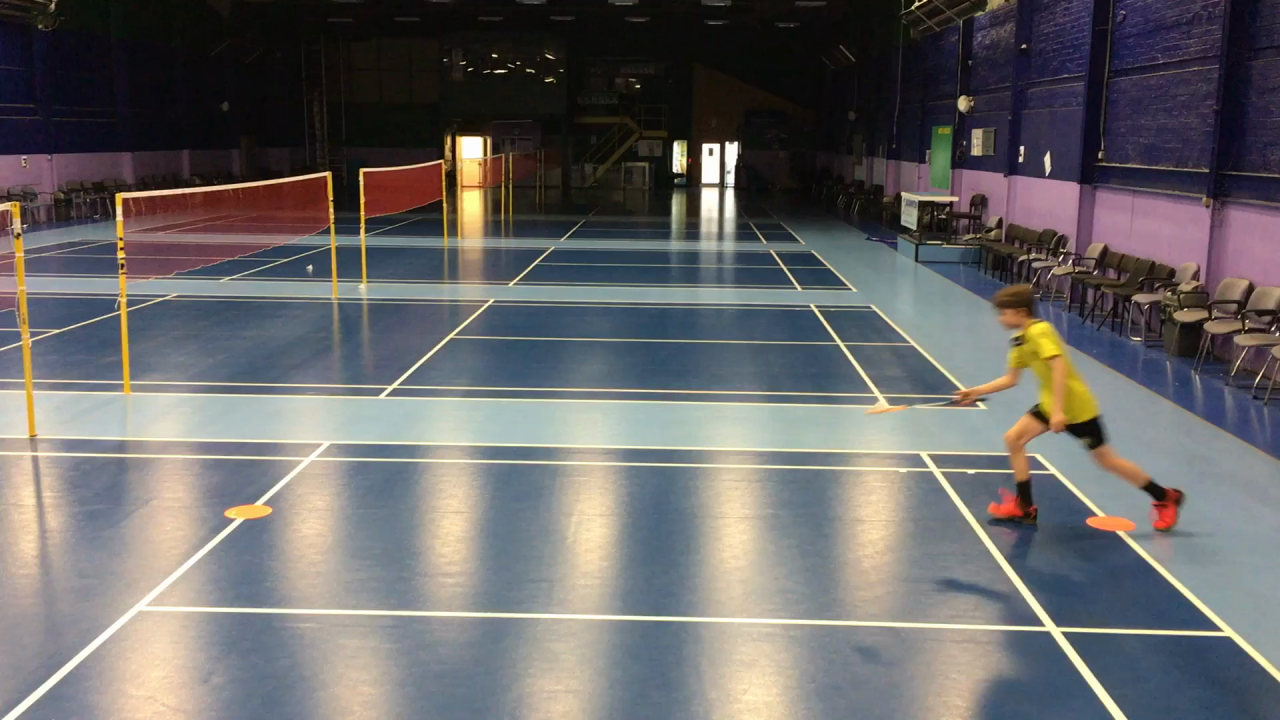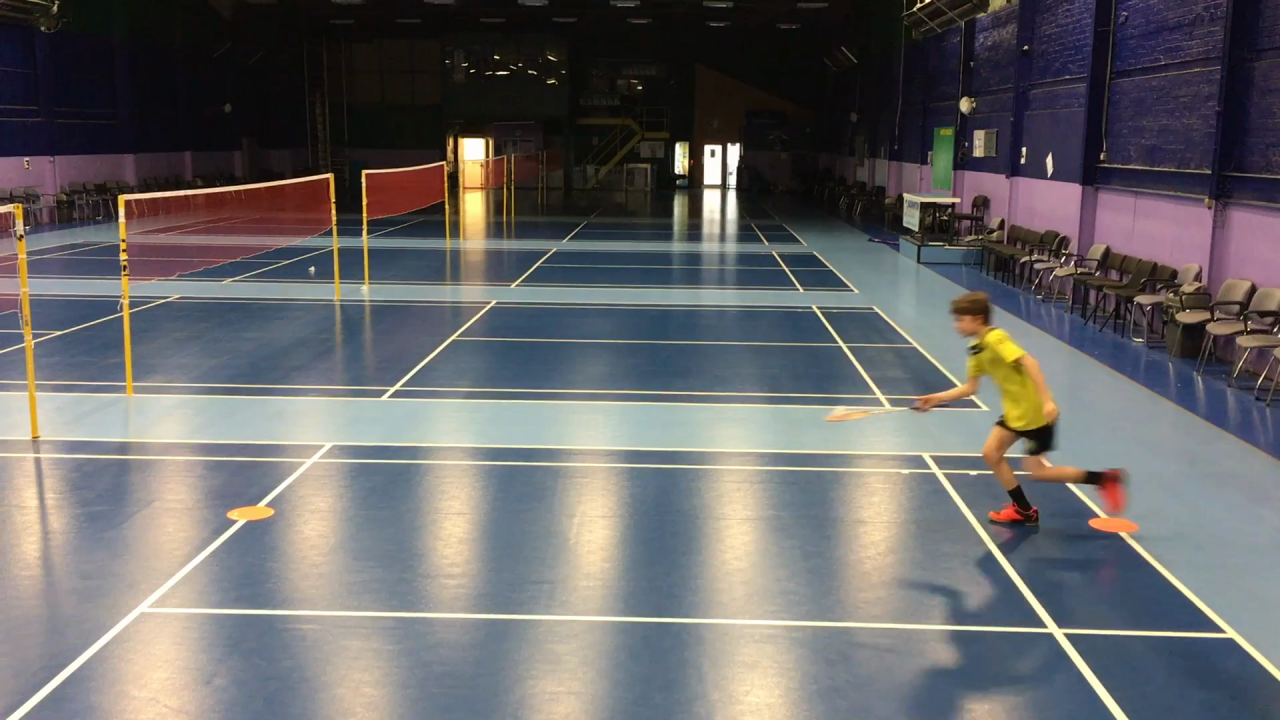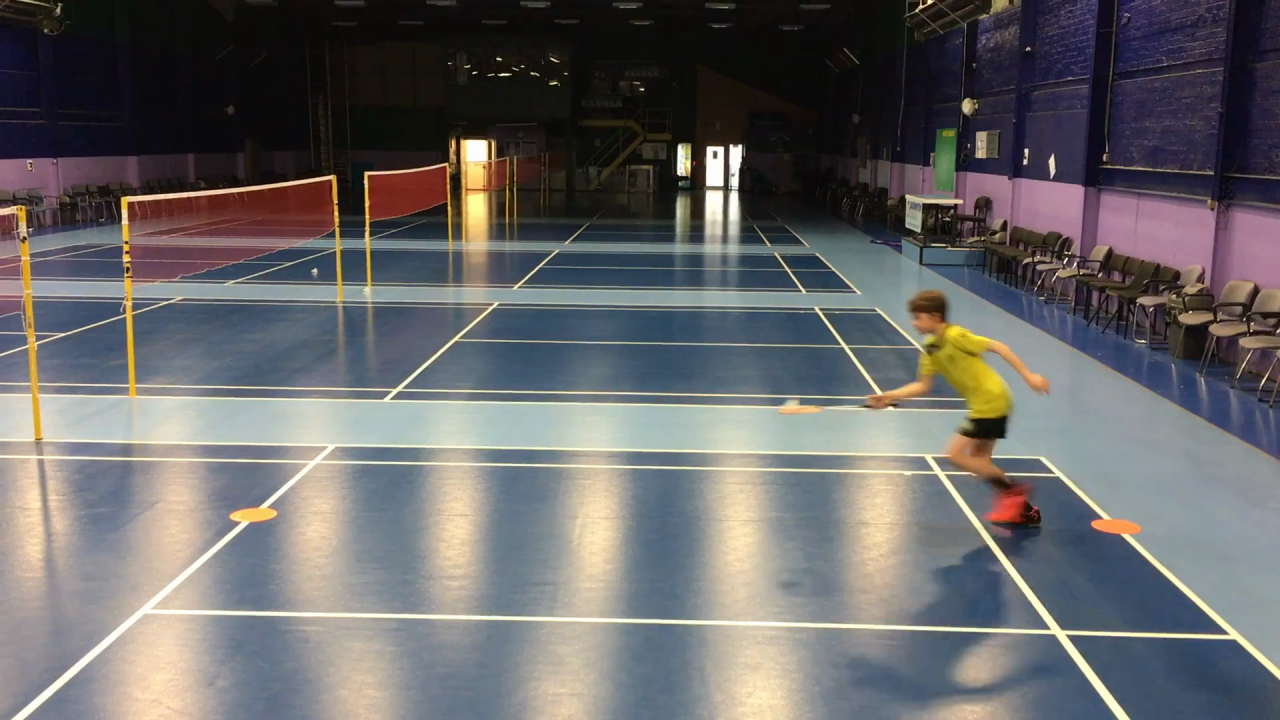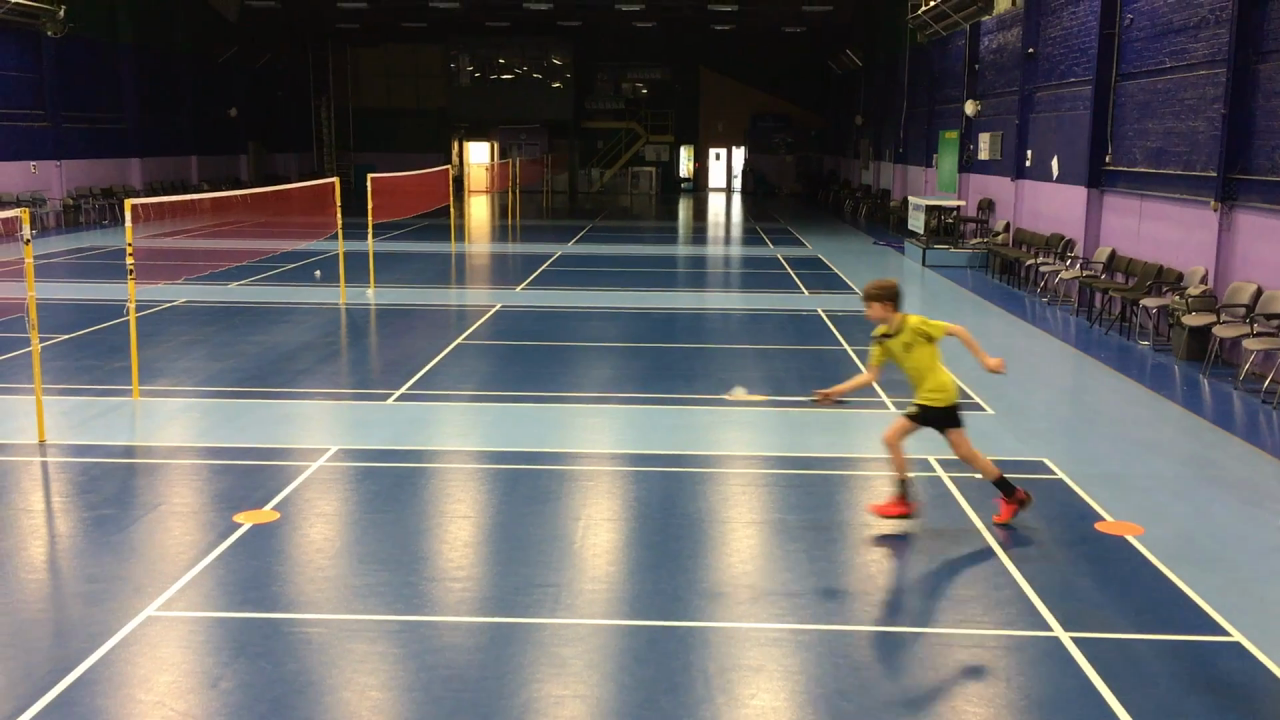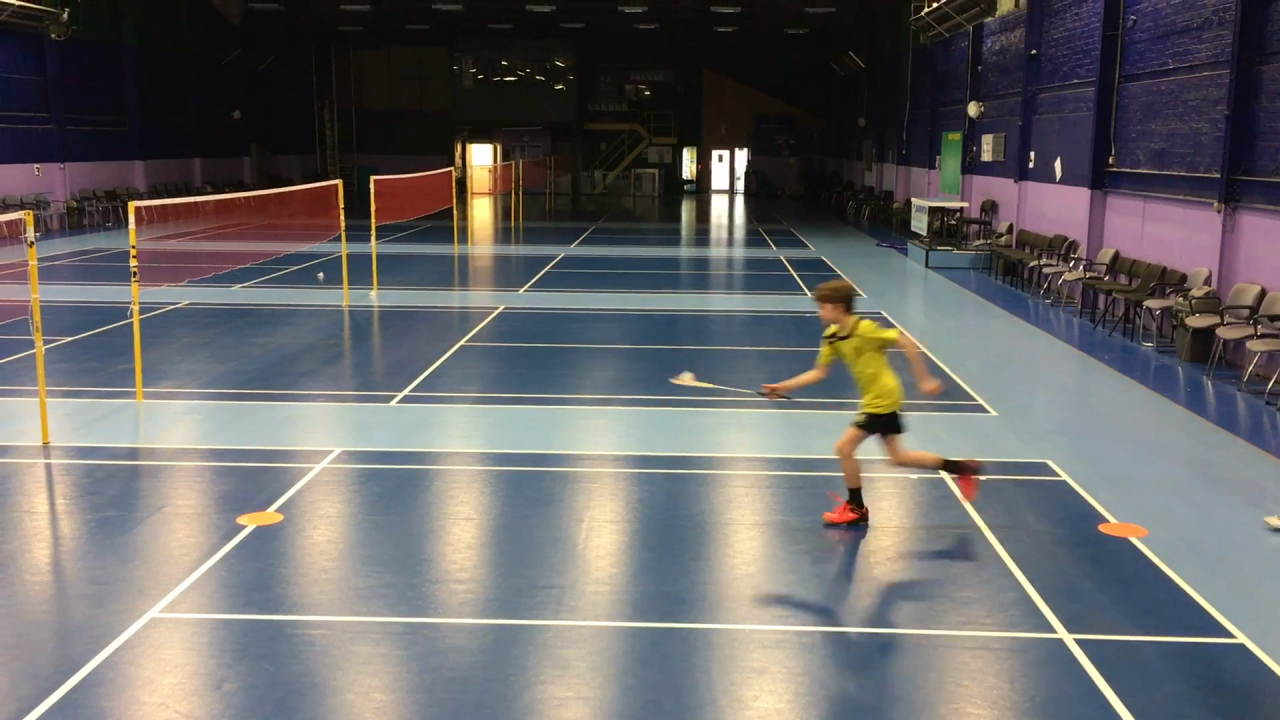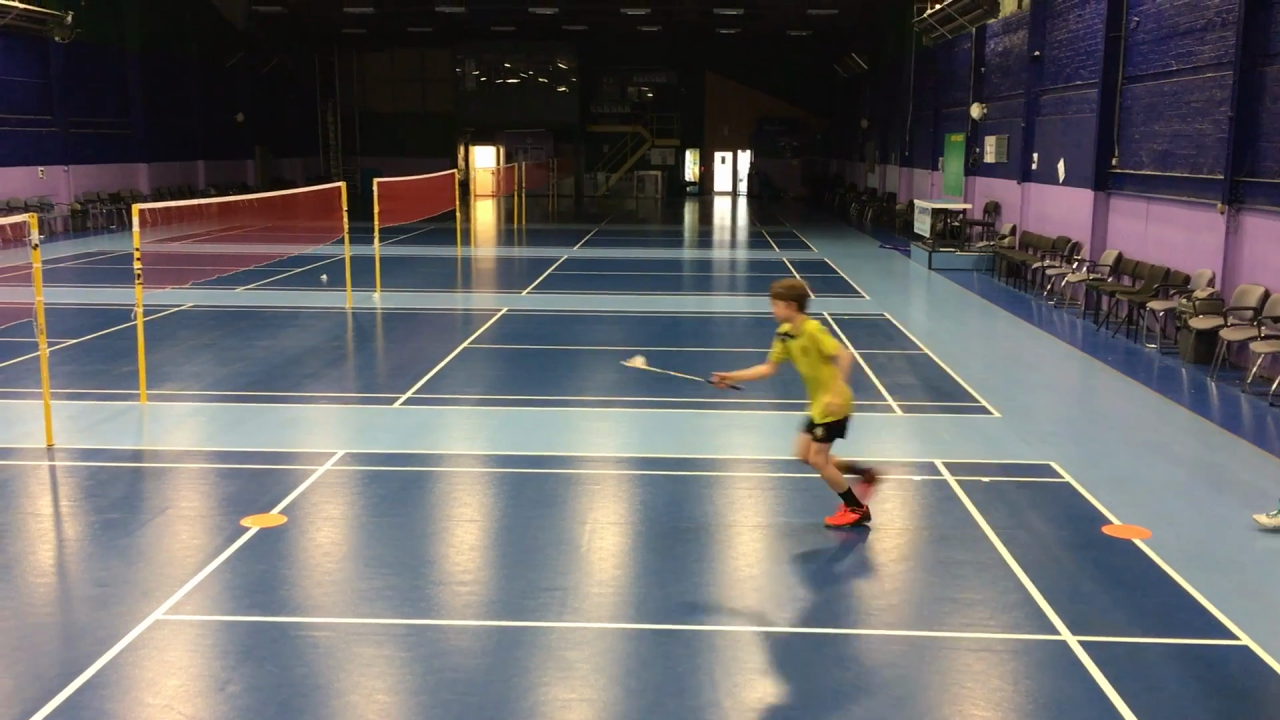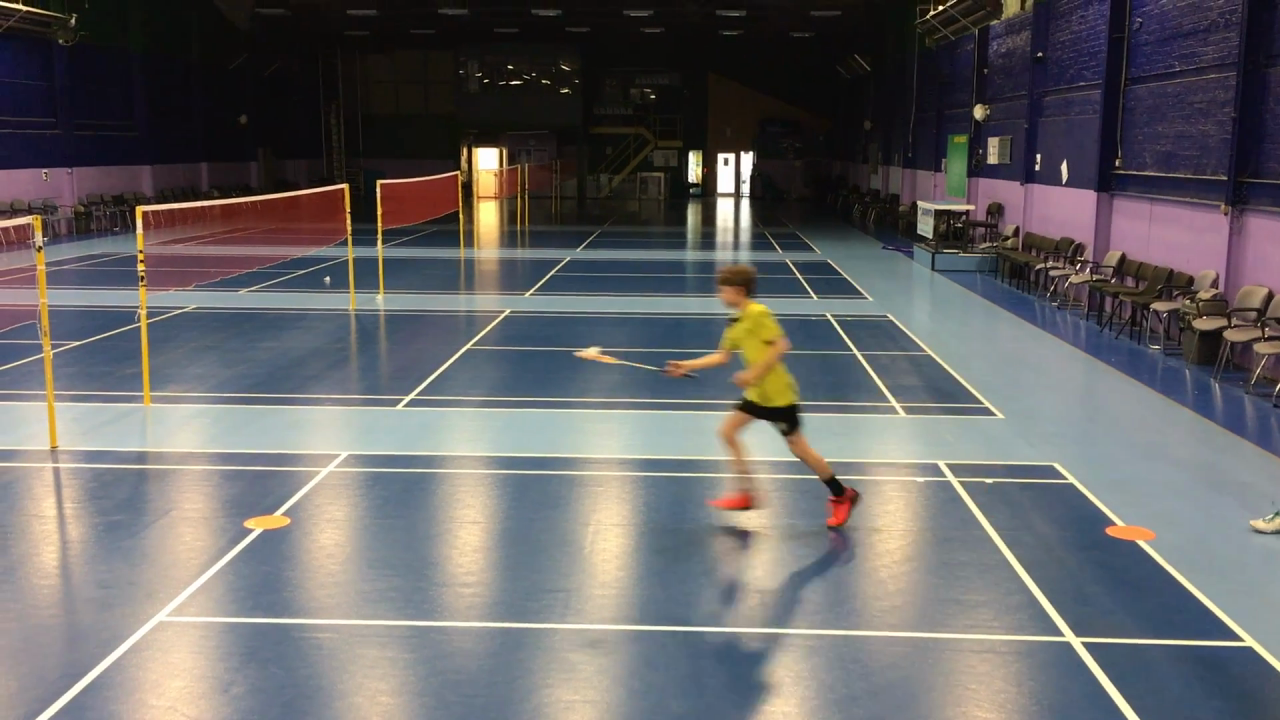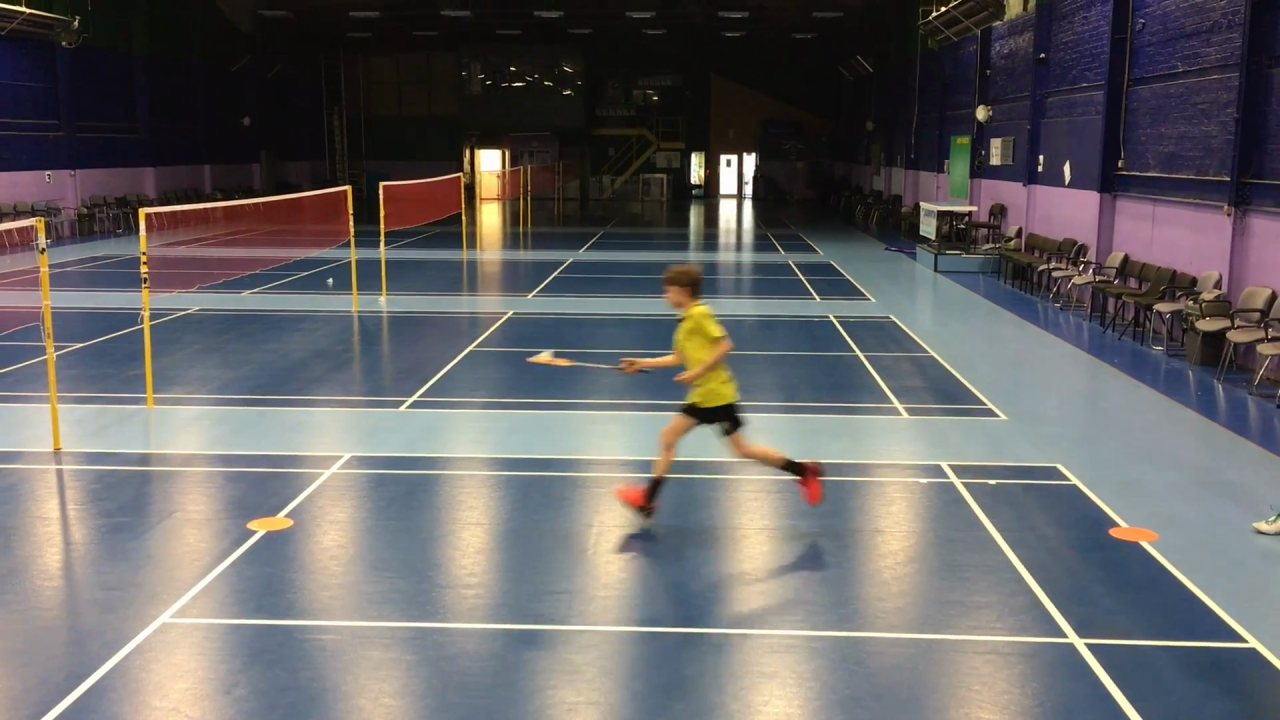
dt=0.1s
person 1, frame 1
left shoulder: (1038, 333)
right shoulder: (1020, 342)
left elbow: (1059, 366)
right elbow: (1010, 379)
left wrist: (1058, 408)
right wrist: (975, 392)
left hip: (1075, 407)
right hip: (1051, 404)
left knee: (1107, 462)
right knee: (1013, 440)
left ankle: (1165, 498)
right ankle: (1023, 506)
person 1, frame 2
left shoulder: (997, 340)
right shoulder: (977, 350)
left elbow: (1030, 363)
right elbow: (970, 387)
left wrist: (1047, 400)
right wrist: (935, 398)
left hip: (1035, 411)
right hip: (1017, 410)
left knee: (1036, 471)
right knee: (991, 454)
left ankle: (1106, 479)
right ankle: (1023, 509)
person 1, frame 3
left shoulder: (955, 336)
right shoulder: (930, 348)
left elbow: (999, 347)
right elbow: (922, 386)
left wrist: (1028, 376)
right wrist: (887, 397)
left hip: (990, 404)
right hip: (982, 404)
left knee: (956, 455)
right knee: (978, 460)
left ankle: (1011, 491)
right ankle: (1023, 510)
person 1, frame 4
left shoulder: (914, 324)
right shoulder: (880, 337)
left elbow: (957, 330)
right elbow: (870, 375)
left wrist: (986, 359)
right wrist: (836, 390)
left hip: (937, 394)
right hip: (928, 395)
left knee: (891, 438)
right knee: (963, 452)
left ankle: (903, 501)
right ankle: (1013, 496)
person 1, frame 5
left shoulder: (866, 329)
right shoulder: (830, 337)
left elbow: (908, 343)
right elbow: (818, 373)
left wrist: (924, 379)
right wrist: (783, 386)
left hip: (881, 399)
right hip: (875, 400)
left knee: (844, 447)
right knee: (899, 456)
left ankle: (855, 507)
right ankle: (962, 469)
person 1, frame 6
left shoulder: (813, 330)
right shoulder: (785, 334)
left elbow: (845, 356)
right elbow: (769, 368)
left wrist: (836, 393)
right wrist: (731, 377)
left hip: (832, 404)
right hip: (820, 404)
left knee: (818, 459)
right knee: (804, 454)
left ankle: (855, 508)
right ankle: (865, 474)
person 1, frame 7
left shoulder: (758, 313)
right shoulder: (735, 321)
left elbow: (782, 345)
right elbow: (722, 356)
left wrist: (755, 372)
right wrist: (687, 365)
left hip: (777, 393)
right hip: (757, 393)
left knee: (798, 449)
right knee: (727, 431)
left ankle: (842, 497)
right ankle: (746, 492)
person 1, frame 8
left shoulder: (699, 314)
right shoulder: (686, 321)
left elbow: (725, 345)
right elbow: (678, 357)
left wrist: (698, 372)
right wrist: (642, 363)
left hip: (717, 393)
right hip: (702, 395)
left knee: (742, 449)
right knee: (667, 437)
left ankle: (804, 472)
right ankle: (647, 498)
